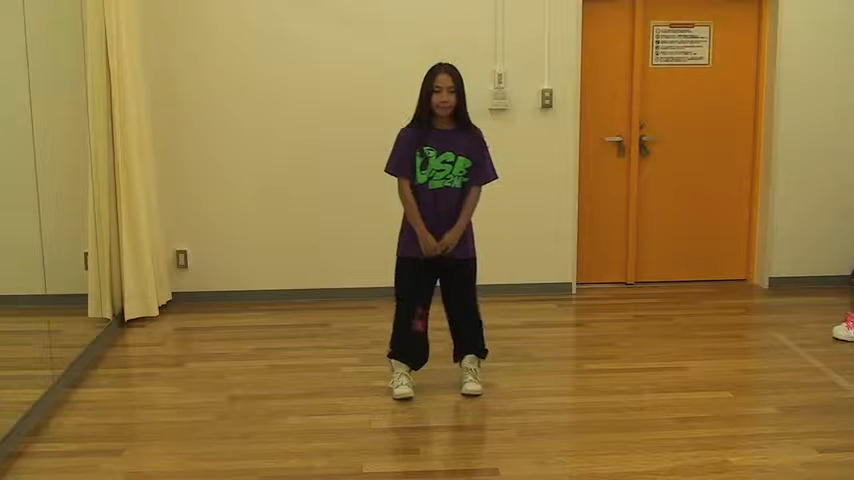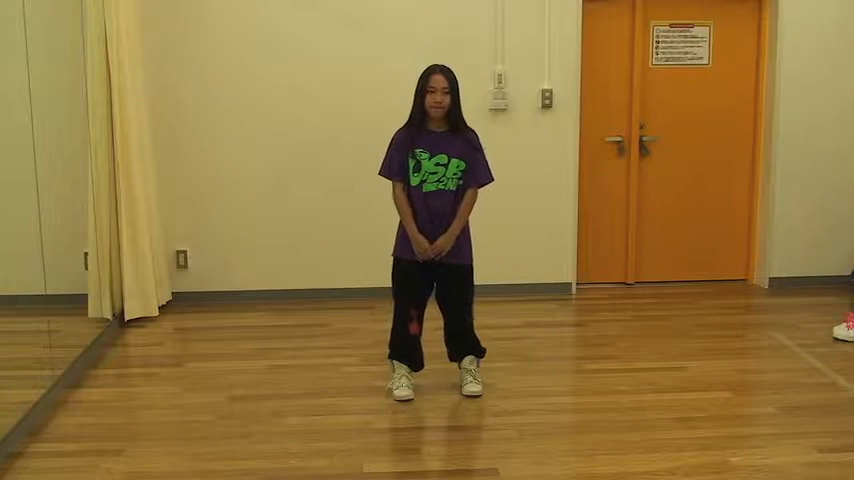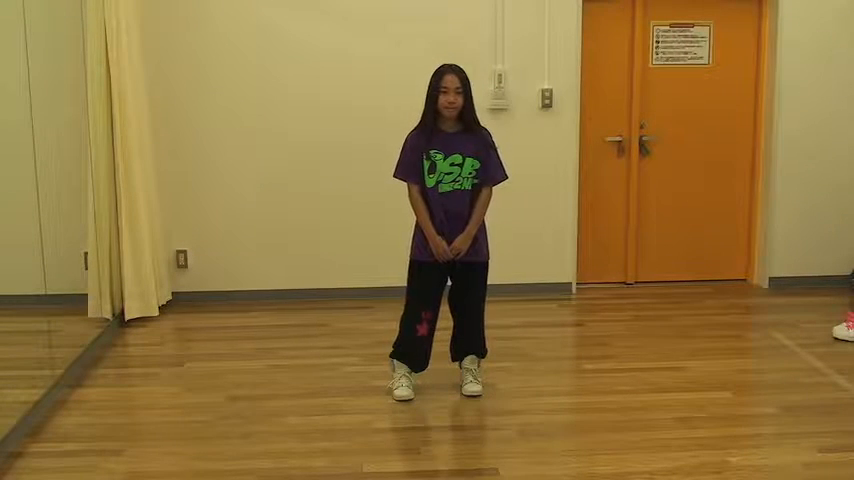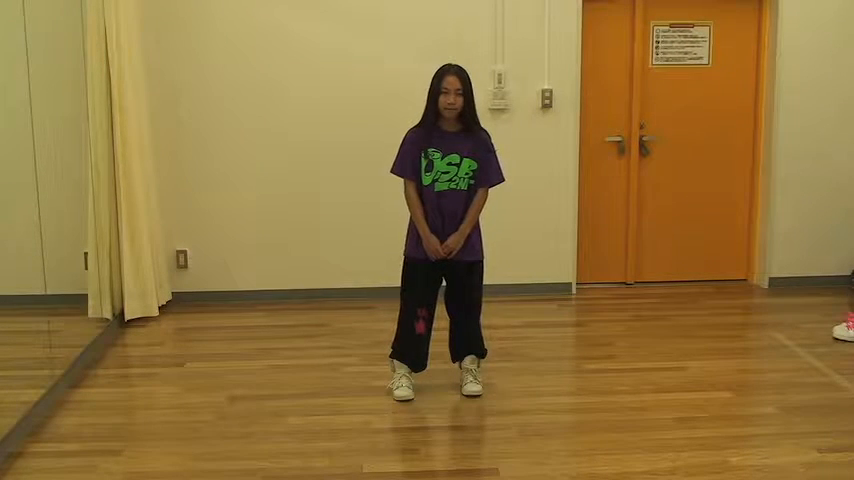
dt=1s
person 1, frame 1
left shoulder: (472, 138)
right shoulder: (411, 136)
left elbow: (475, 189)
right elbow: (404, 187)
left wrist: (455, 232)
right wrist: (422, 234)
left hip: (458, 240)
right hip: (417, 239)
left knee: (463, 303)
right knee: (411, 304)
left ankle: (469, 364)
right ankle: (402, 367)
person 1, frame 2
left shoulder: (466, 140)
right shoulder: (405, 138)
left elbow: (471, 191)
right elbow: (398, 190)
left wrist: (450, 236)
right wrist: (415, 236)
left hip: (454, 242)
right hip: (412, 243)
left knee: (458, 307)
right knee: (408, 308)
left ankle: (468, 365)
right ankle: (402, 369)
person 1, frame 3
left shoulder: (480, 139)
right shoulder: (419, 139)
left elbow: (486, 190)
right elbow: (414, 191)
left wrist: (467, 236)
right wrist: (433, 237)
left hip: (471, 242)
right hip: (429, 242)
left knee: (469, 307)
right knee: (420, 308)
left ankle: (470, 366)
right ankle: (402, 368)
person 1, frame 4
left shoulder: (479, 140)
right shoulder: (418, 138)
left elbow: (482, 191)
right elbow: (410, 188)
left wrist: (460, 235)
right wrist: (426, 235)
left hip: (465, 242)
right hip: (423, 242)
left knee: (466, 307)
right knee: (416, 307)
left ankle: (470, 367)
right ankle: (403, 370)
